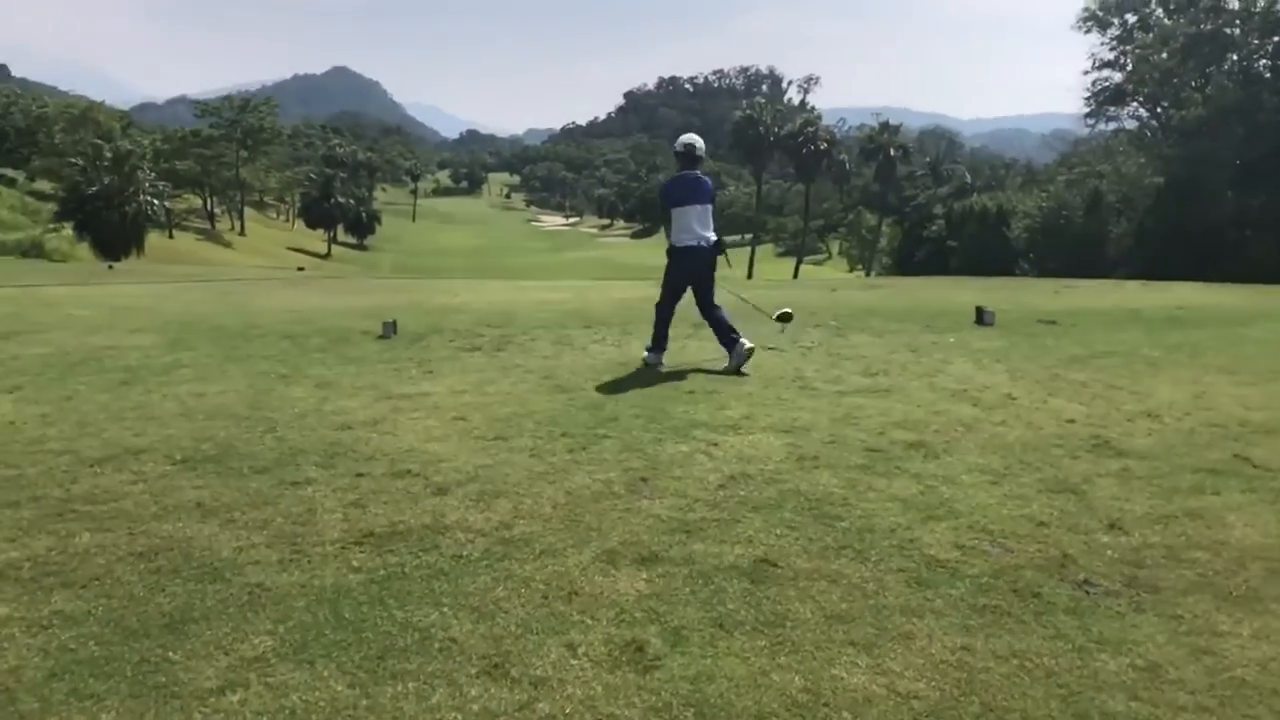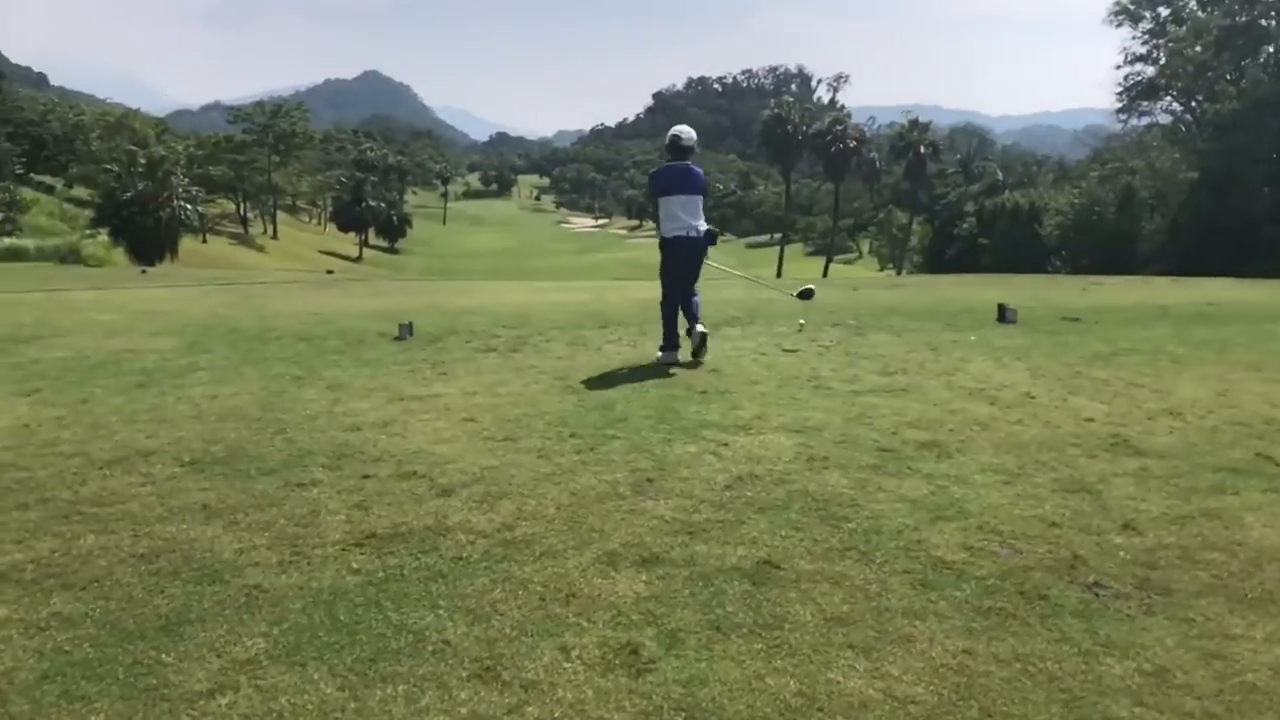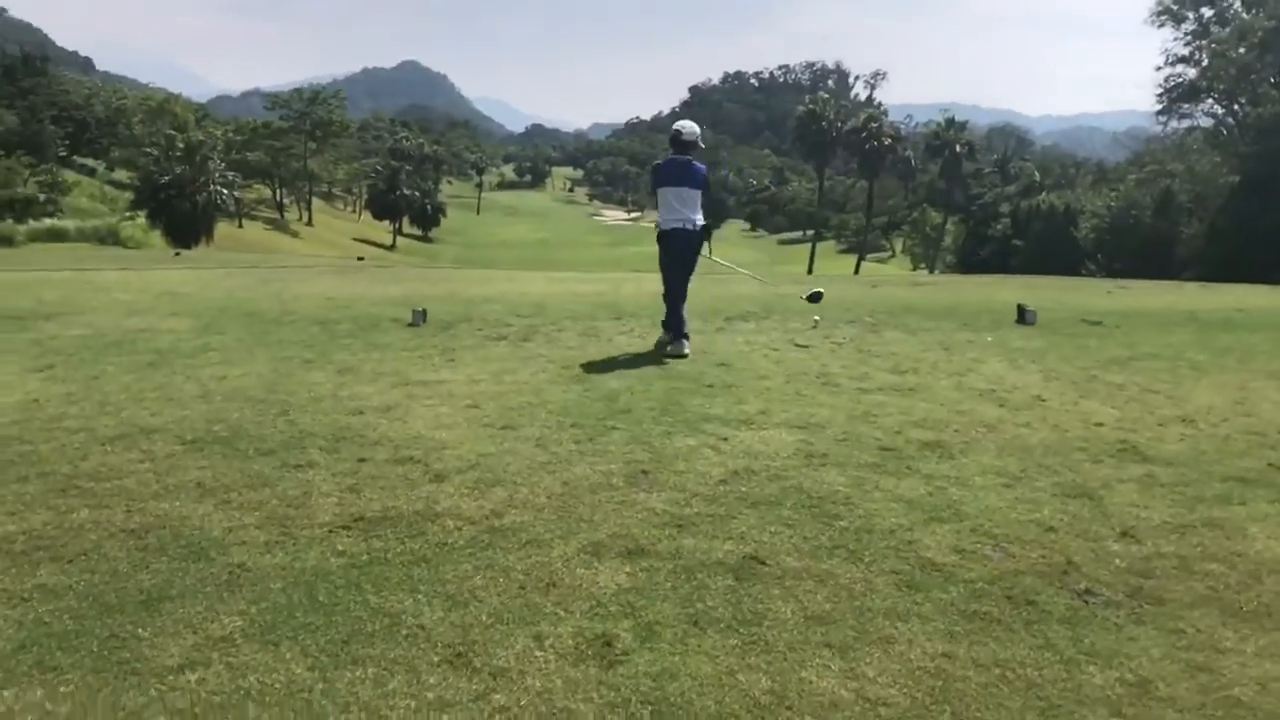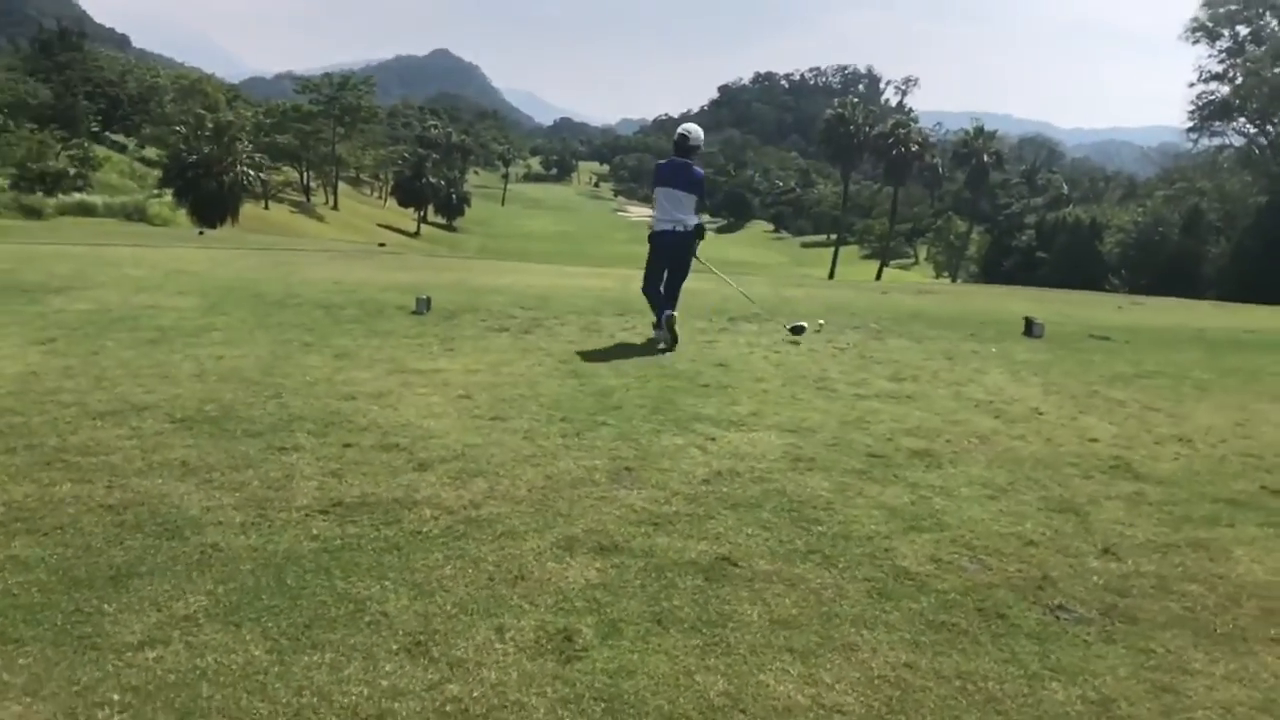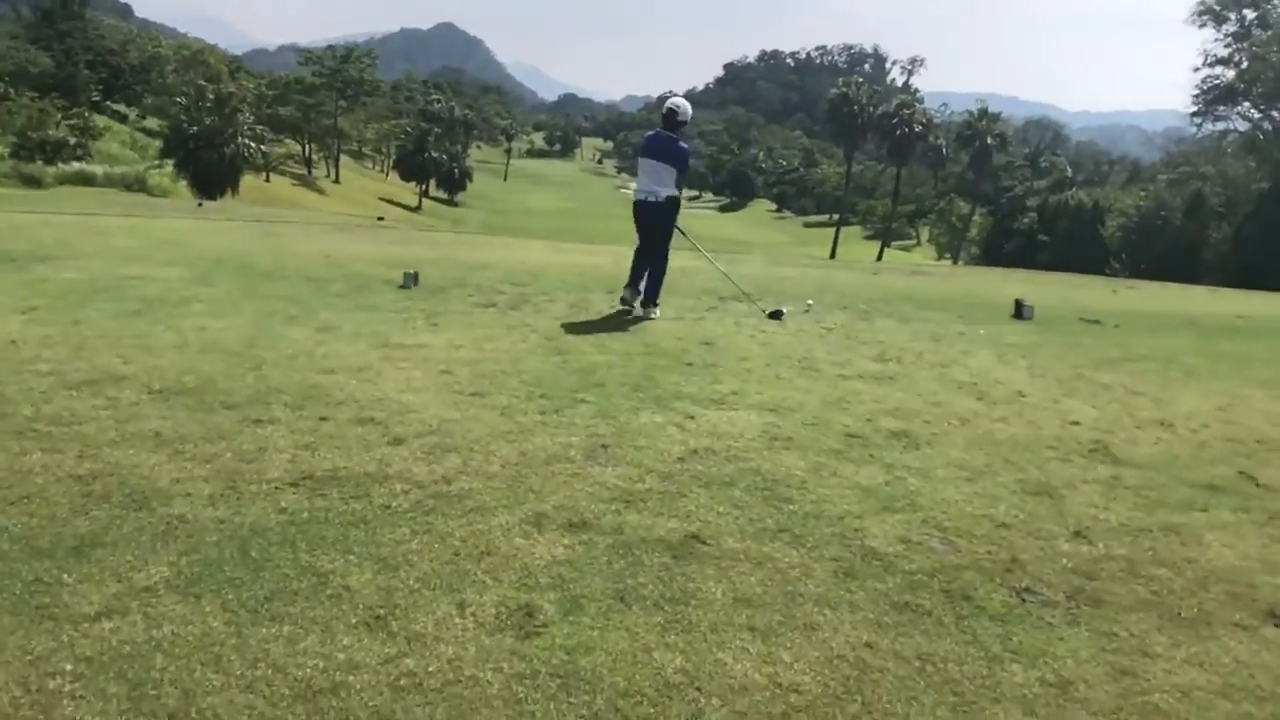
dt=0.2s
person 1, frame 1
left shoulder: (669, 187)
right shoulder: (707, 185)
left elbow: (668, 222)
right elbow: (707, 216)
left hip: (682, 251)
right hip: (707, 249)
left knee: (667, 304)
right knee: (708, 304)
left ankle: (656, 352)
right ankle: (736, 343)
person 1, frame 2
left shoulder: (657, 176)
right shoulder: (699, 176)
left elbow: (658, 212)
right elbow: (700, 207)
left hip: (673, 241)
right hip: (698, 239)
left knee: (671, 297)
right knee: (689, 291)
left ankle: (671, 349)
right ankle: (697, 327)
person 1, frame 3
left shoulder: (659, 169)
right shoulder: (700, 171)
left elbow: (658, 200)
right elbow: (700, 203)
left hip: (670, 233)
right hip: (694, 233)
left knee: (672, 288)
right knee: (680, 286)
left ankle: (679, 339)
right ankle: (671, 330)
person 1, frame 4
left shoulder: (660, 168)
right shoulder: (698, 176)
left elbow: (657, 200)
right elbow: (698, 209)
left hip: (661, 234)
right hip: (686, 235)
left knee: (651, 284)
right knee: (674, 284)
left ankle: (666, 316)
right ankle: (663, 327)
person 1, frame 5
left shoulder: (648, 140)
right shoulder: (682, 150)
left elbow: (646, 172)
right elbow: (678, 185)
right wrist: (674, 210)
left hip: (642, 203)
right hip: (664, 206)
left knee: (644, 250)
right knee: (659, 256)
left ankle: (632, 289)
right ankle: (650, 304)
